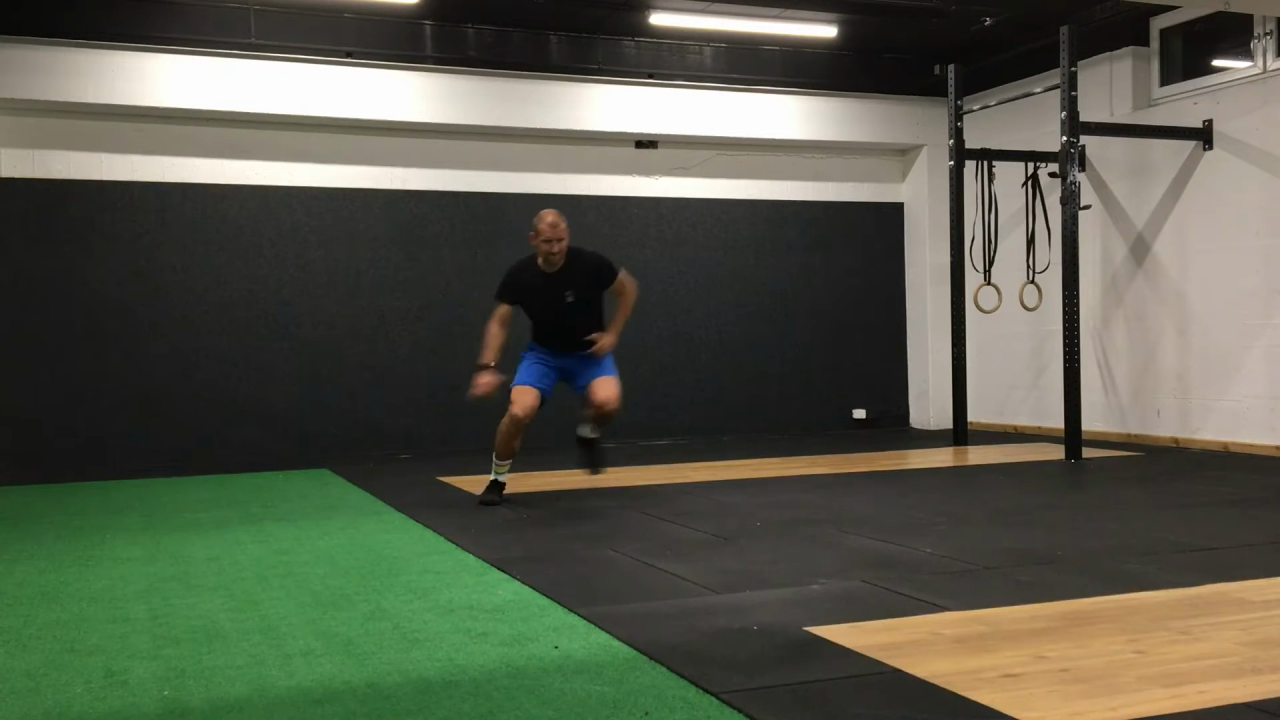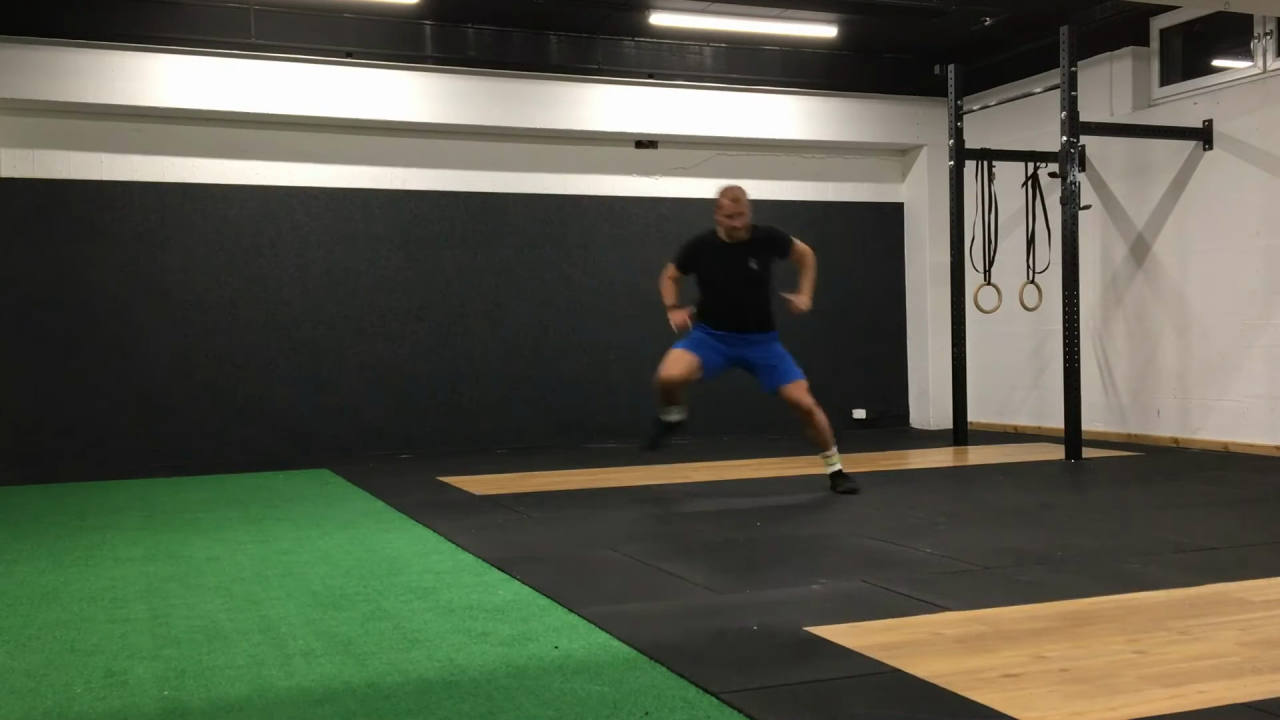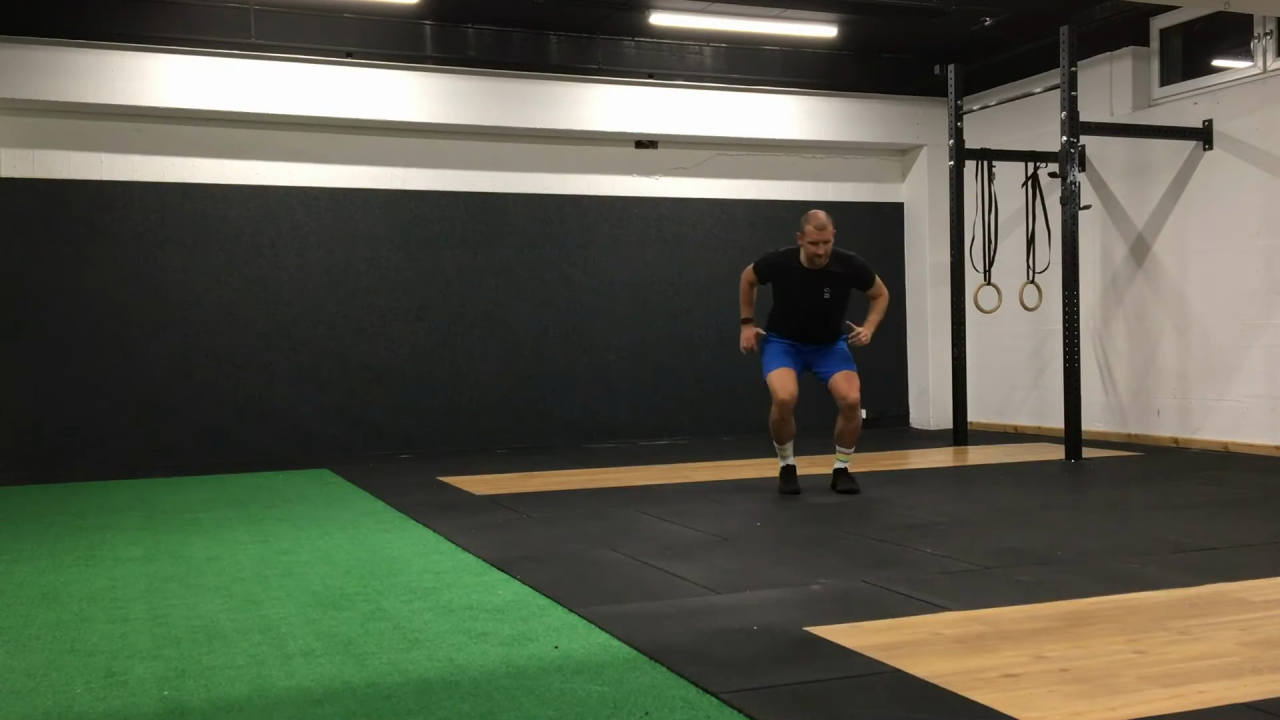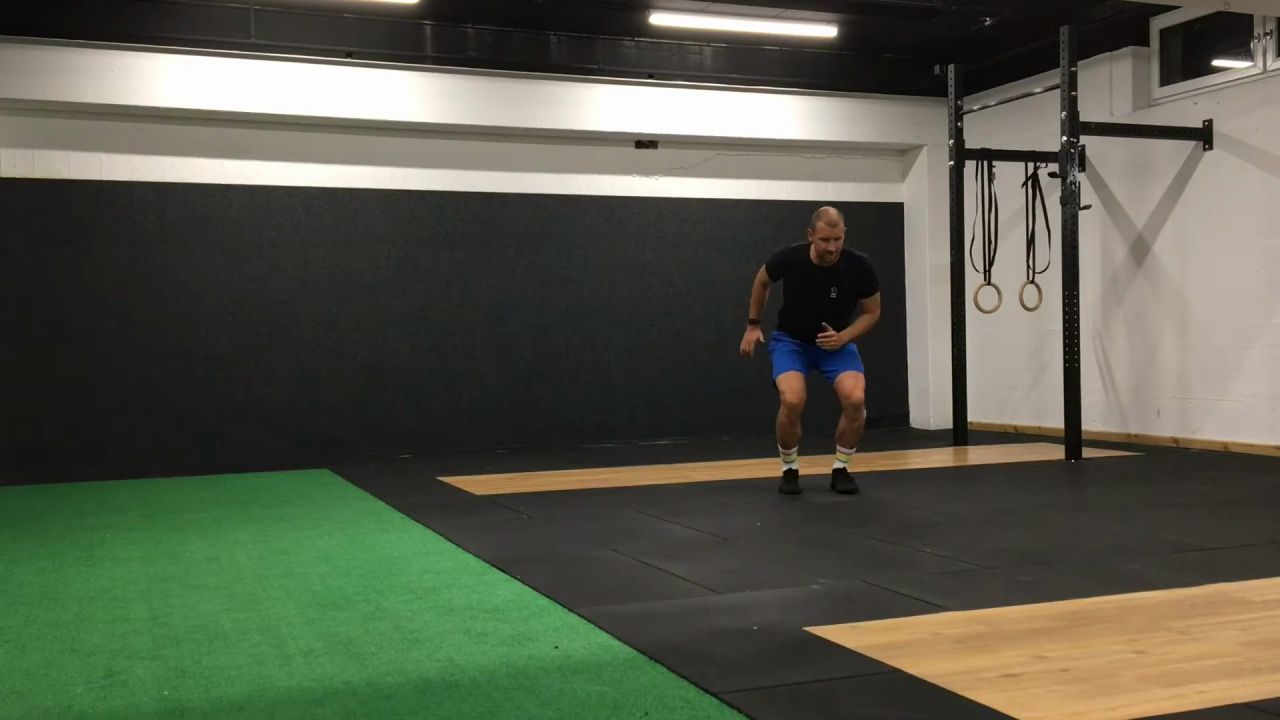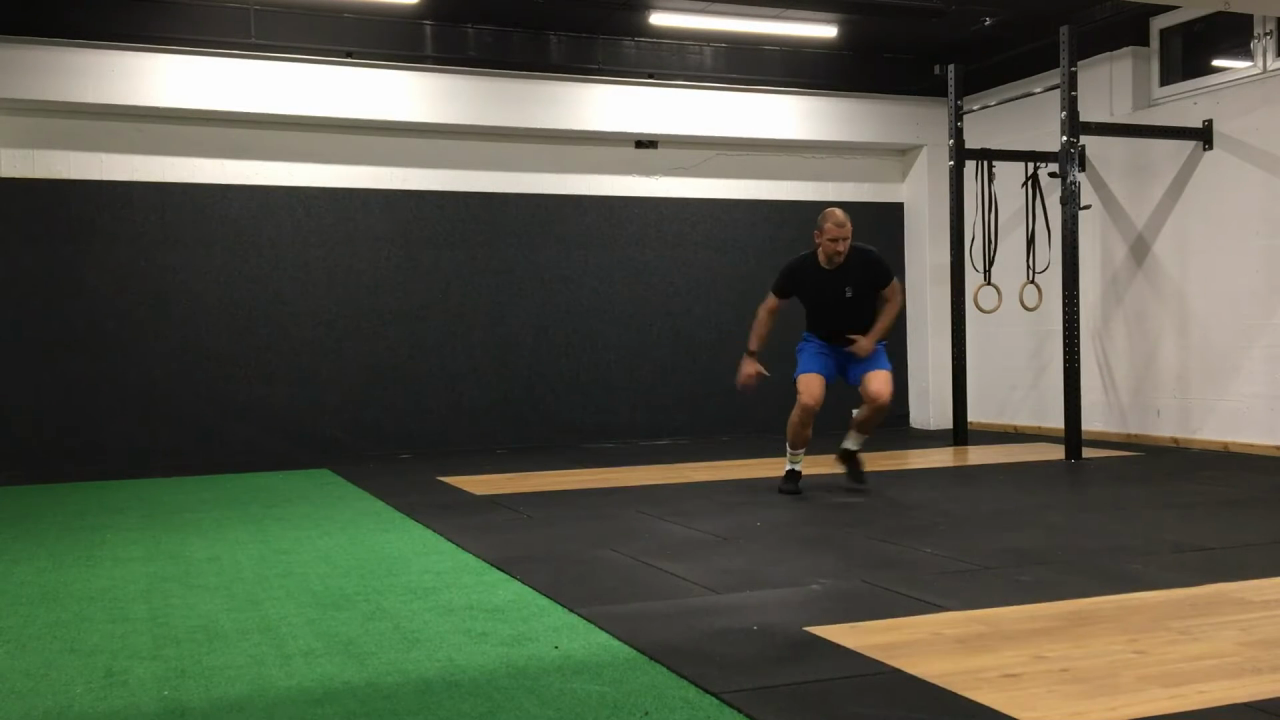
dt=0.4s
person 1, frame 1
left shoulder: (589, 264)
right shoulder: (519, 274)
left elbow: (627, 290)
right elbow: (498, 322)
left wrist: (613, 334)
right wrist: (487, 368)
left hip: (589, 353)
right hip: (544, 353)
left knee: (606, 403)
right knee: (519, 414)
left ankle: (588, 434)
right ankle: (497, 480)
person 1, frame 2
left shoulder: (766, 237)
right shoulder: (699, 246)
left elbow: (805, 254)
right elbow: (668, 278)
left wrist: (805, 294)
right wrist: (673, 308)
left hip: (760, 339)
right hip: (710, 334)
left knee: (804, 405)
right knee: (669, 377)
left ankle: (835, 469)
right ankle: (671, 416)
person 1, frame 3
left shoulder: (851, 265)
right shoulder: (778, 262)
left elbow: (880, 294)
right elbow: (748, 278)
left wrist: (868, 328)
right wrist: (747, 323)
left hip: (829, 344)
right hip: (781, 341)
left knee: (850, 400)
right knee: (784, 398)
left ankle: (841, 469)
right ankle: (787, 466)
person 1, frame 4
left shoulder: (860, 266)
right shoulder: (789, 258)
left elbow: (872, 312)
right elbow: (762, 282)
left wrist: (842, 338)
right wrist: (753, 326)
left hip: (839, 342)
right hip: (791, 340)
left knee: (854, 399)
right knee: (792, 401)
left ankle: (840, 469)
right ankle: (789, 469)
person 1, frame 5
left shoulder: (865, 260)
right shoulder: (797, 269)
left elbow: (894, 299)
right elbow: (768, 309)
left wrist: (873, 338)
right wrist: (750, 356)
left hip: (864, 346)
right hip: (818, 344)
left knee: (880, 399)
right knee: (808, 403)
left ankle: (850, 449)
right ankle: (792, 469)
